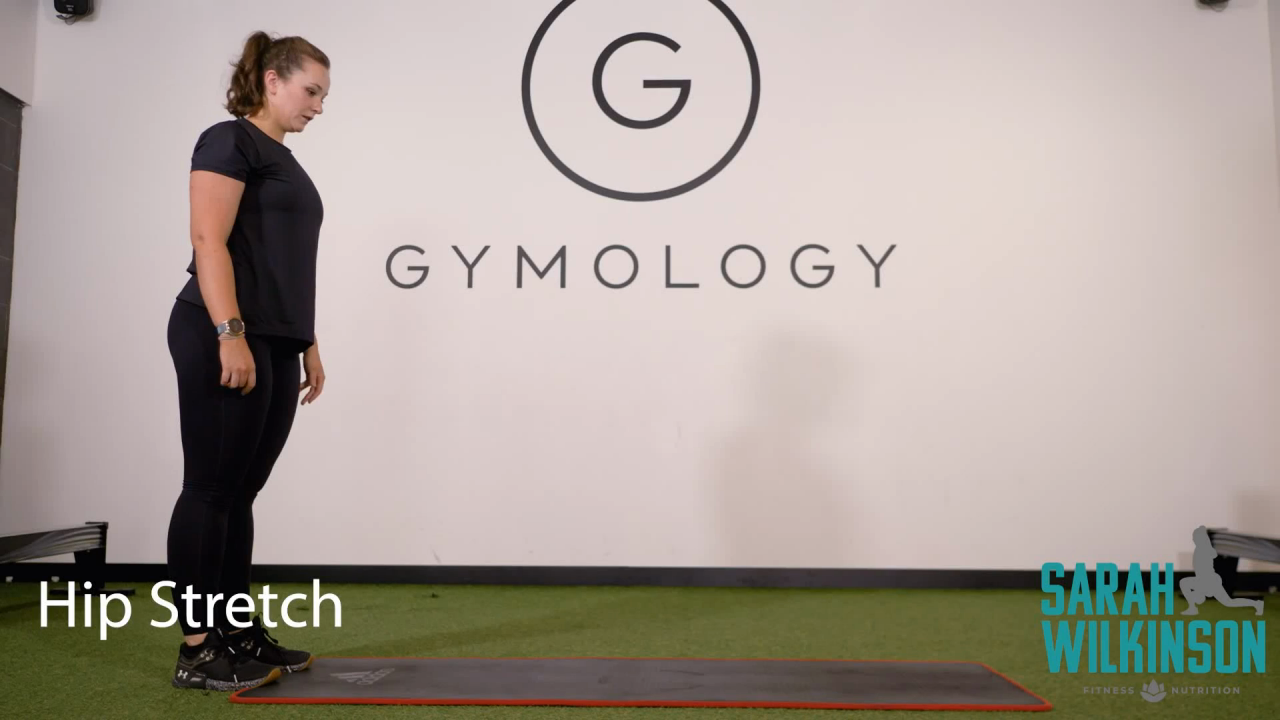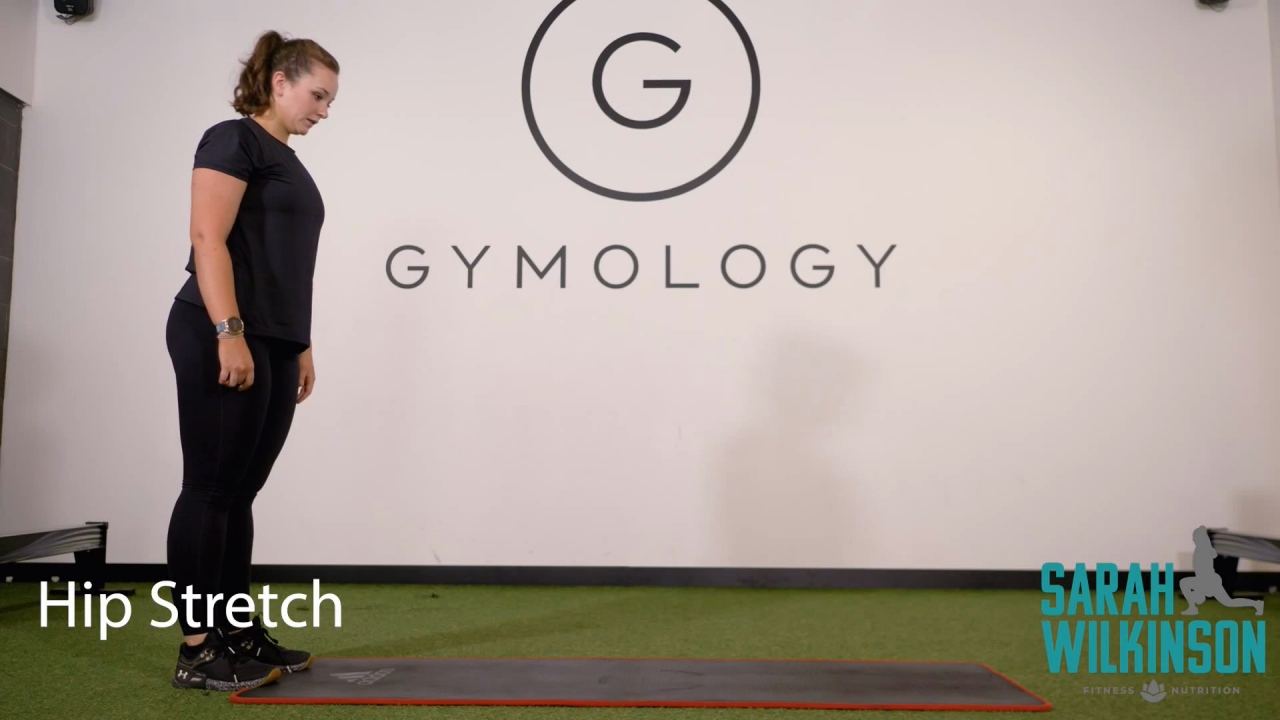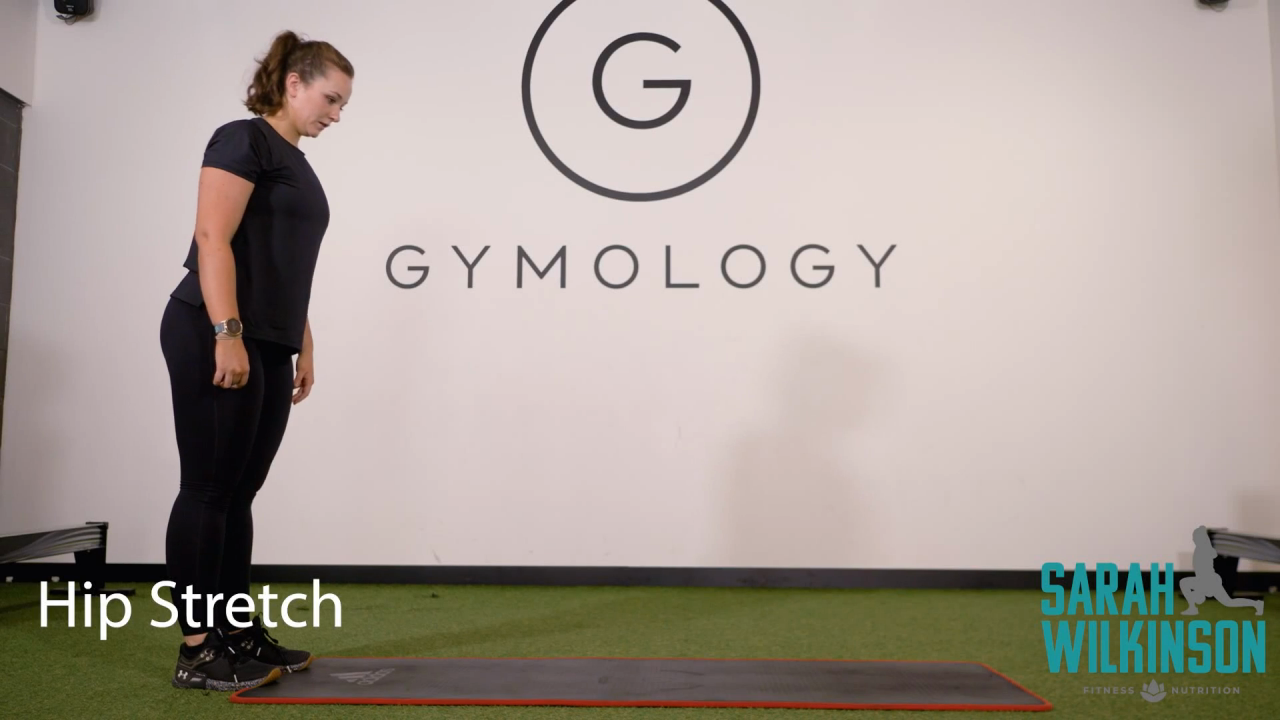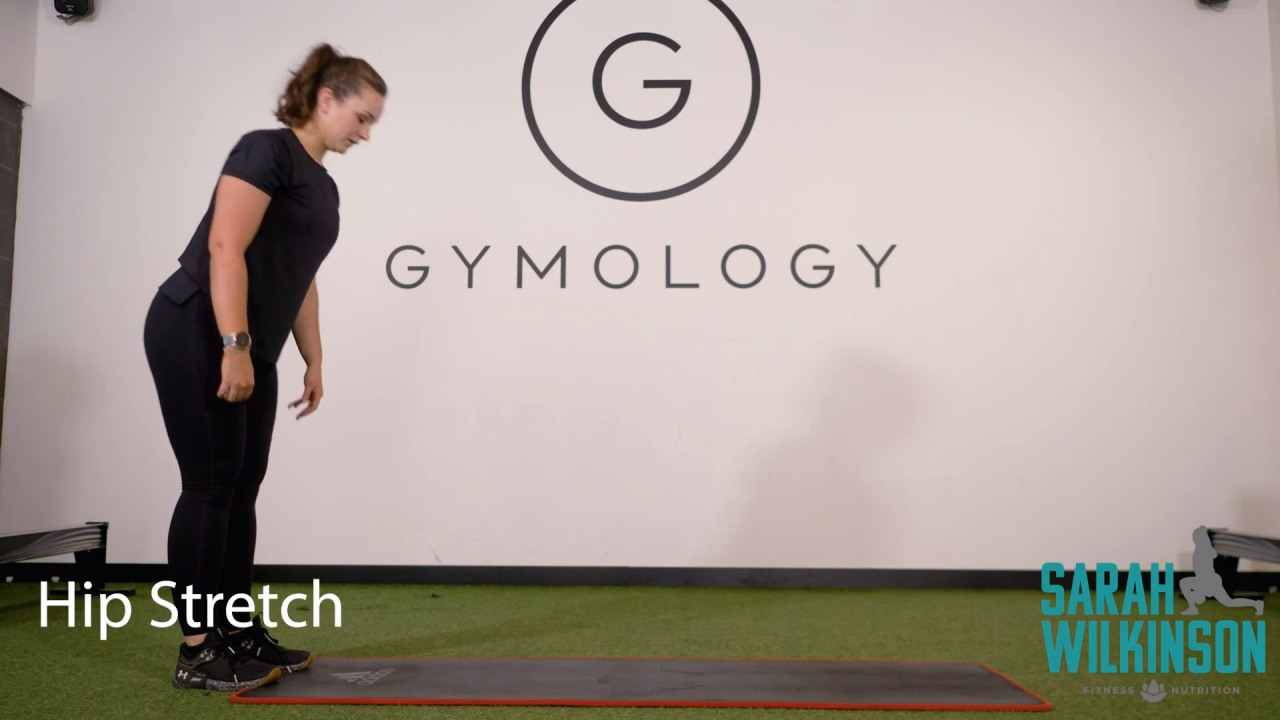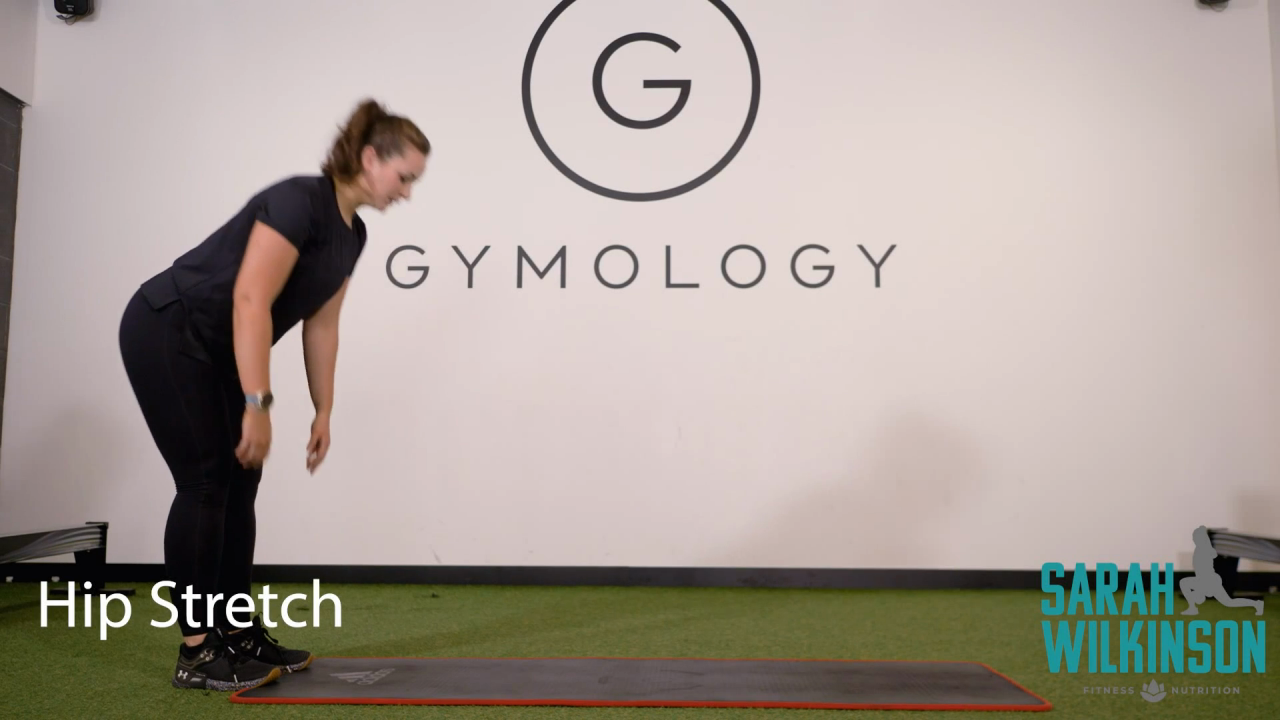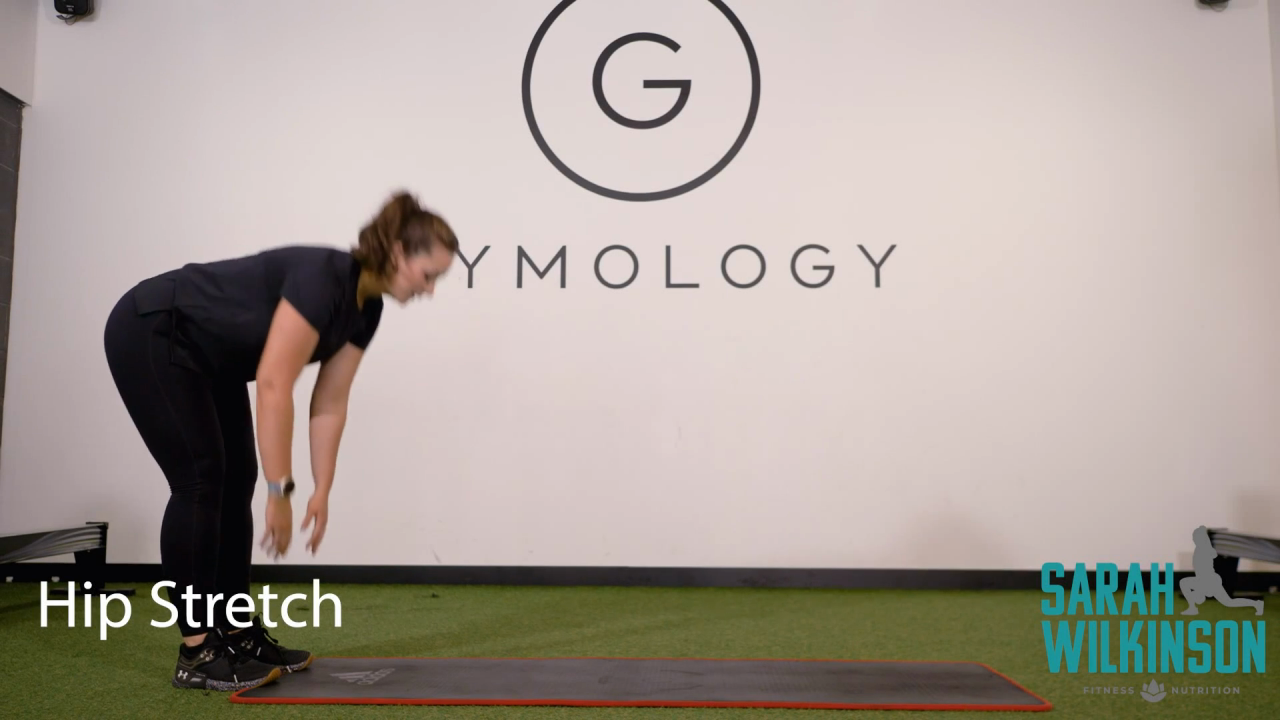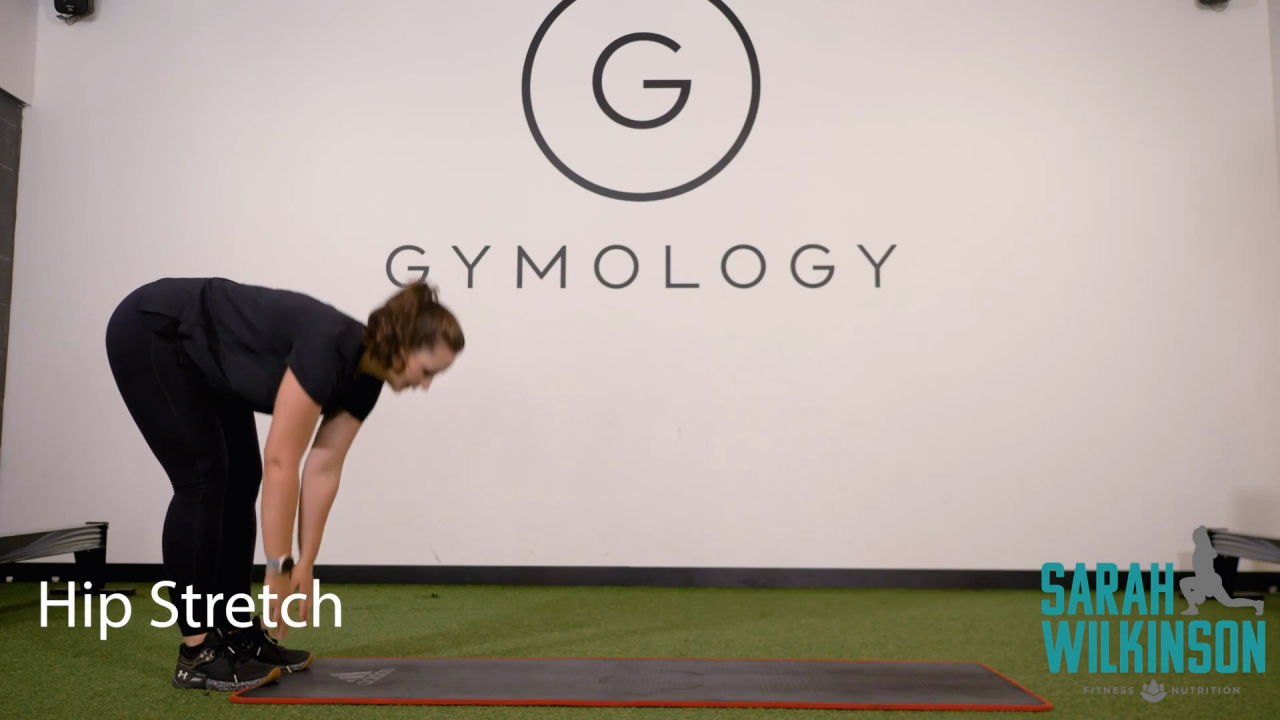
dt=0.2s
person 1, frame 1
left shoulder: (282, 160)
right shoulder: (229, 142)
right elbow: (209, 243)
left wrist: (307, 346)
right wrist: (230, 334)
left hip: (275, 346)
right hip: (227, 340)
left knee: (241, 491)
right knee: (212, 488)
left ankle: (235, 633)
right ankle: (196, 650)
person 1, frame 2
left shoulder: (285, 161)
right shoulder: (233, 141)
right elbow: (208, 241)
left wrist: (301, 347)
right wrist: (228, 332)
left hip: (273, 346)
right hip: (223, 340)
left knee: (239, 492)
right knee: (211, 489)
left ankle: (236, 633)
right ankle: (196, 650)
person 1, frame 3
left shoulder: (295, 163)
right shoulder: (243, 140)
right elbow: (212, 240)
left wrist: (302, 347)
right wrist: (227, 332)
left hip: (267, 346)
right hip: (214, 339)
left knee: (238, 492)
right knee: (209, 488)
left ankle: (234, 631)
right ankle: (196, 649)
person 1, frame 4
left shoulder: (321, 183)
right shoulder: (265, 151)
left elbow: (301, 280)
right elbow: (224, 250)
left wrist: (314, 360)
right wrist: (234, 346)
left hip: (250, 346)
right hip: (194, 332)
left knee: (241, 488)
right knee: (210, 484)
left ankle: (236, 634)
right ankle: (197, 649)
person 1, frame 5
left shoulder: (351, 232)
right shoulder: (299, 201)
left elbow: (321, 325)
right elbow: (250, 302)
left wrist: (324, 410)
right wrist: (258, 403)
left hip: (218, 349)
right hip: (167, 331)
left knee: (237, 488)
right knee: (206, 482)
left ankle: (236, 632)
right ankle: (196, 649)
person 1, frame 6
left shoulder: (367, 307)
right shoulder: (322, 277)
left elbow: (330, 402)
right elbow: (274, 385)
left wrist: (322, 490)
right wrist: (279, 493)
right hip: (149, 334)
left knee: (237, 481)
right knee: (201, 475)
left ankle: (234, 633)
right ankle: (196, 650)
person 1, frame 7
left shoulder: (365, 376)
right shoulder: (329, 349)
left elbow: (324, 467)
right elbow: (280, 461)
left wrist: (304, 567)
right wrist: (278, 569)
right hip: (149, 334)
left knee: (241, 479)
right knee: (205, 475)
left ankle: (235, 633)
right ankle: (197, 650)
